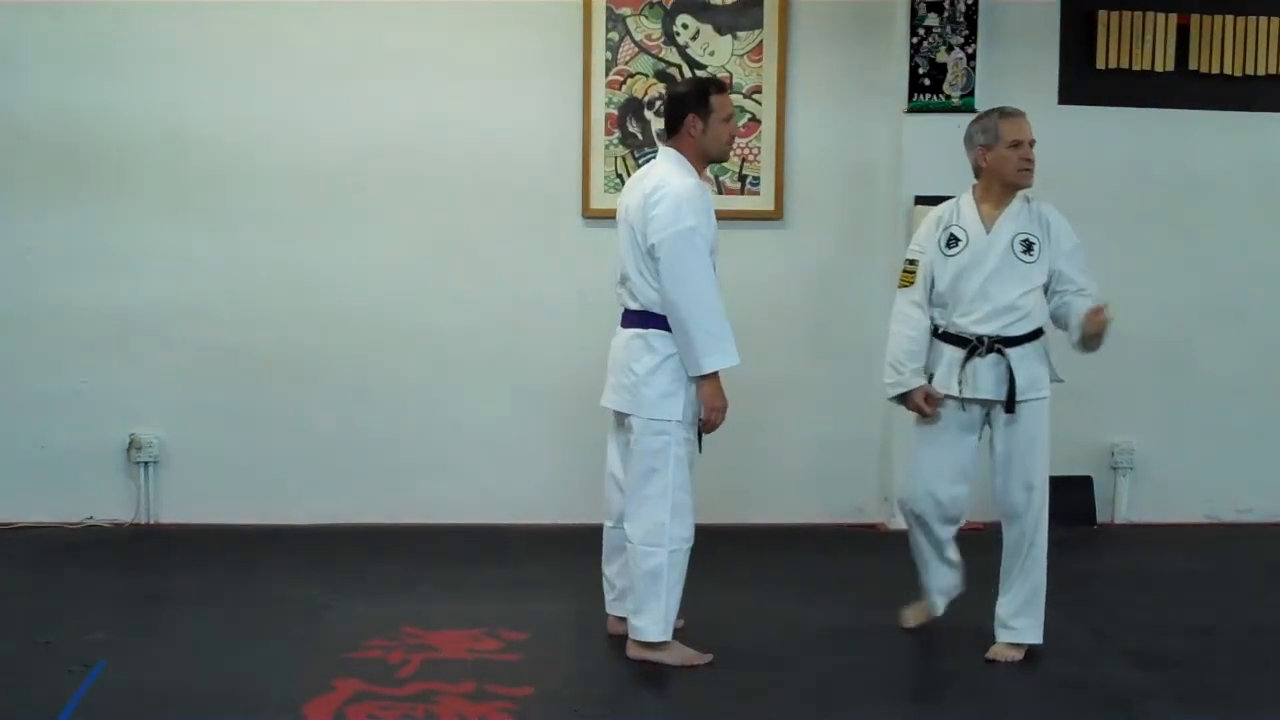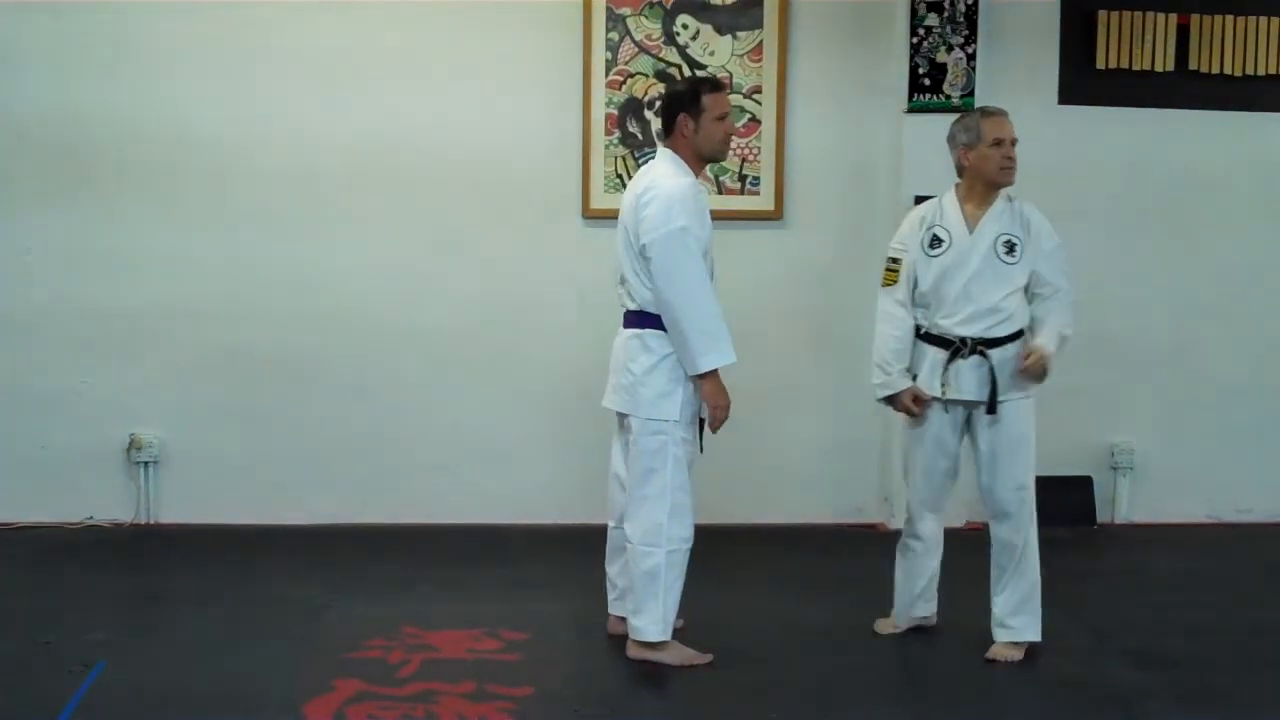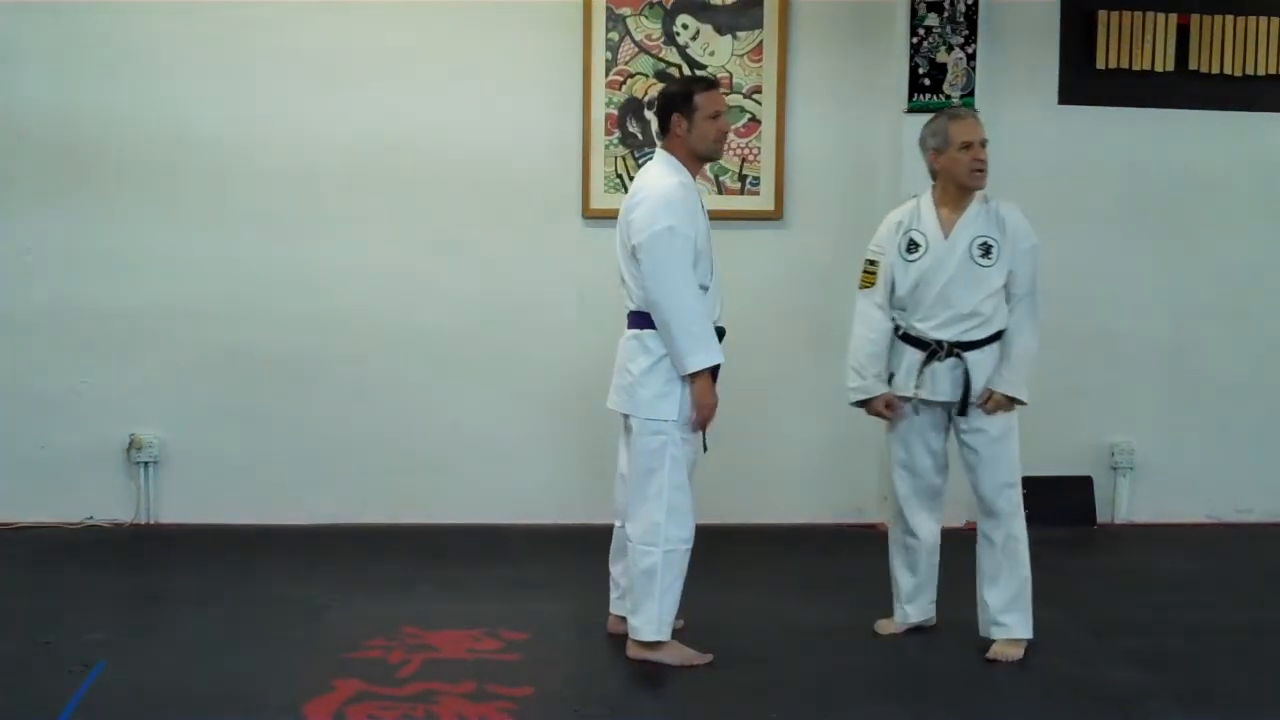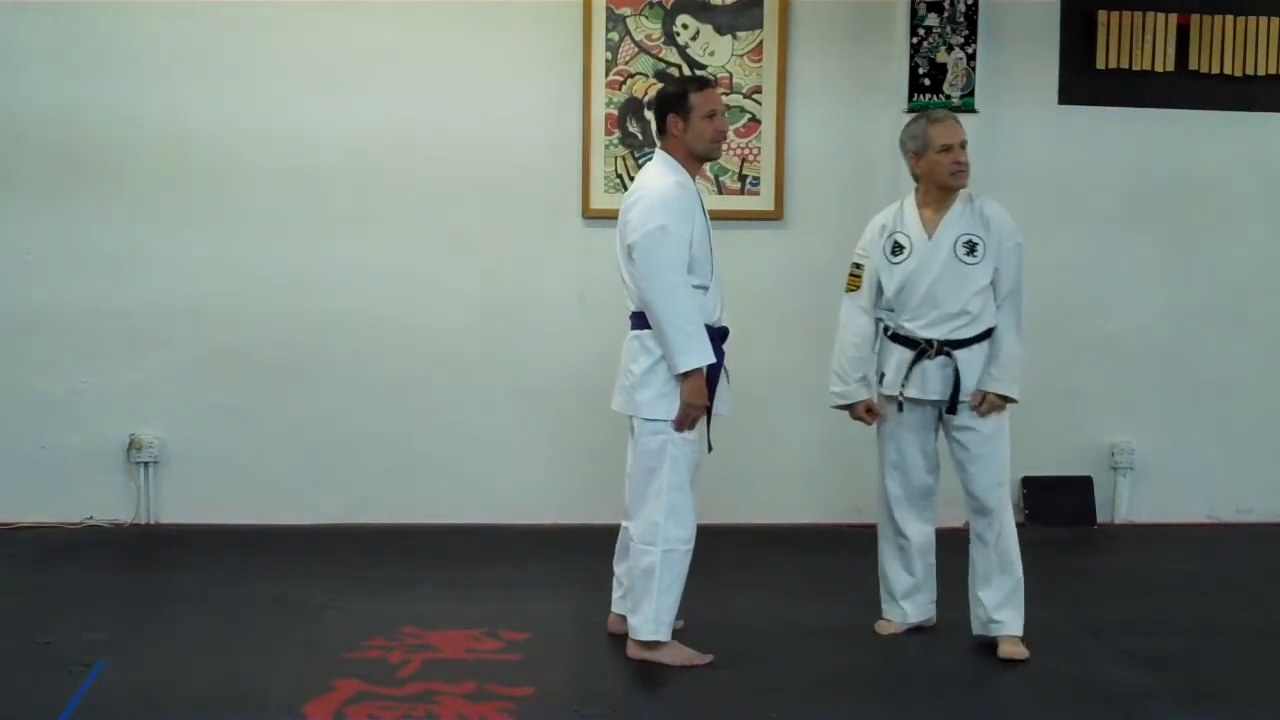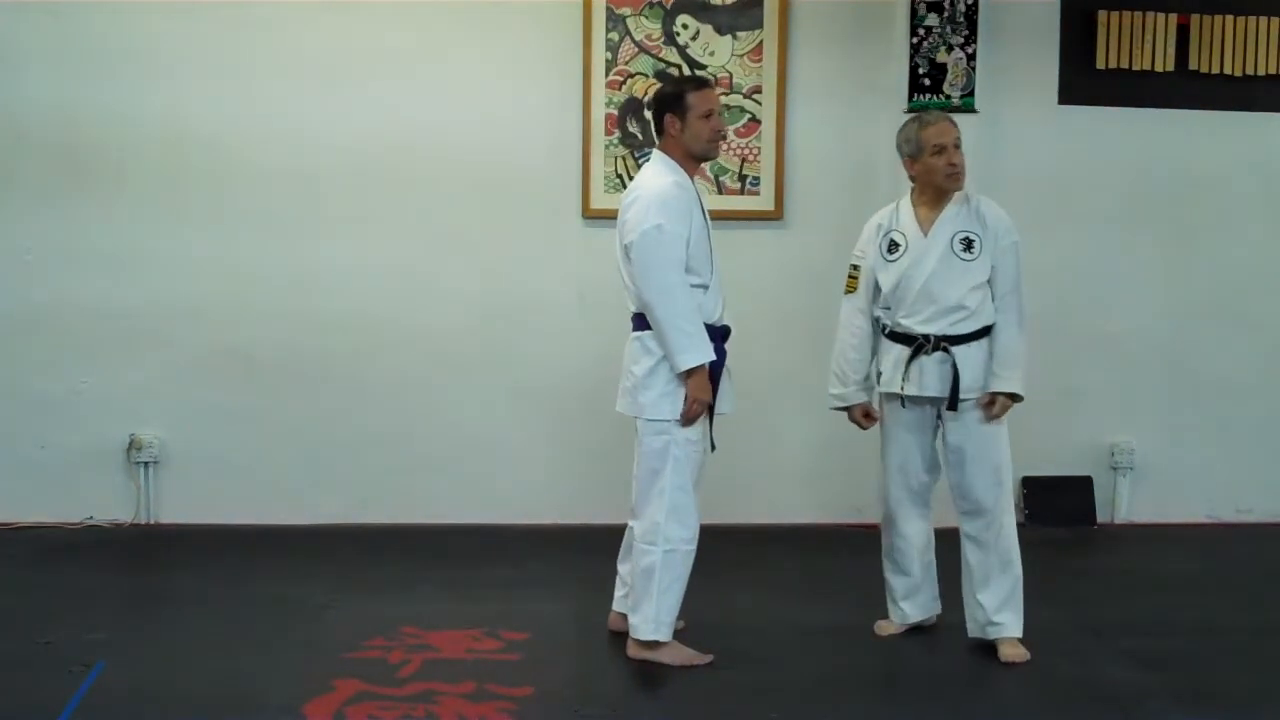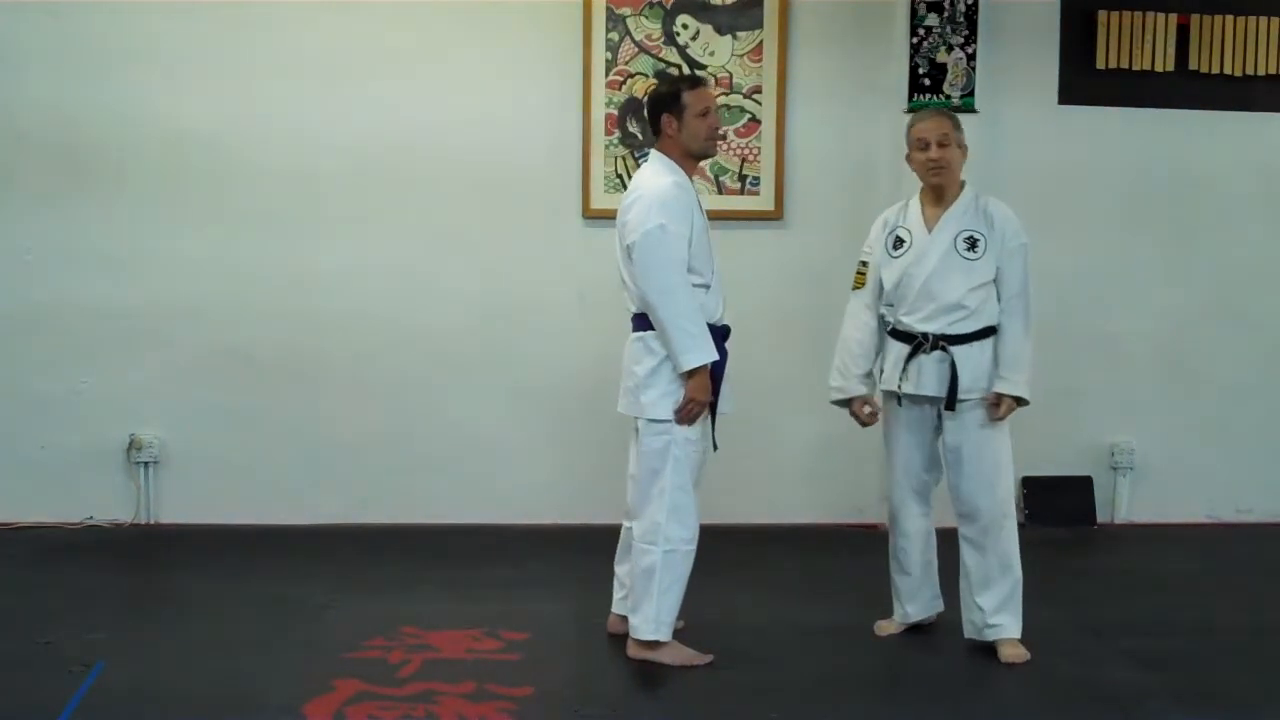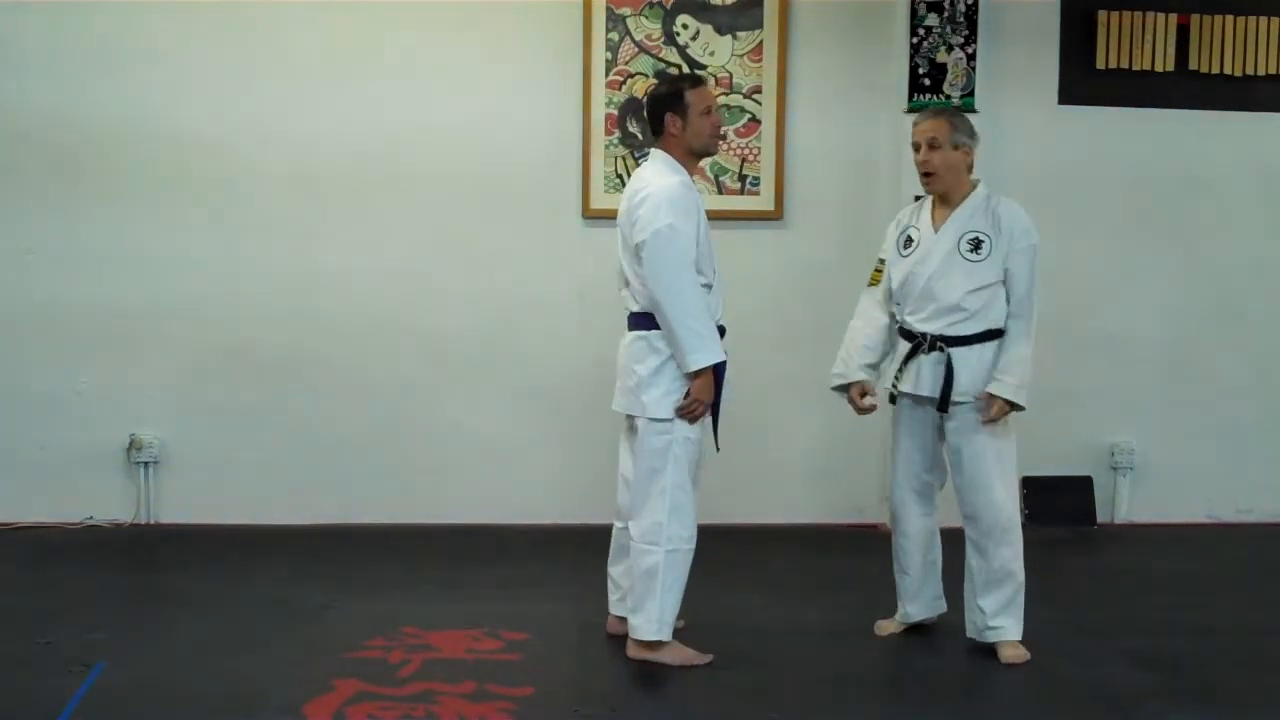
dt=0.2s
person 1, frame 1
left shoulder: (649, 179)
right shoulder: (683, 192)
right elbow: (690, 294)
right wrist: (711, 377)
left hip: (640, 350)
right hip: (663, 360)
left knee: (631, 496)
right knee: (661, 505)
left ankle: (625, 608)
right ankle: (649, 634)
person 1, frame 2
left shoulder: (656, 181)
right shoulder: (676, 192)
right elbow: (684, 294)
right wrist: (711, 375)
left hip: (648, 354)
right hip: (665, 361)
left knee: (635, 496)
right knee: (662, 506)
left ankle: (627, 609)
right ankle: (649, 634)
person 1, frame 3
left shoulder: (667, 184)
right shoulder: (667, 193)
right elbow: (672, 294)
right wrist: (700, 375)
left hip: (659, 359)
right hip: (667, 363)
left knee: (642, 496)
right knee: (664, 505)
left ankle: (628, 609)
right ankle: (649, 634)
person 1, frame 4
left shoulder: (673, 186)
right shoulder: (663, 193)
right elbow: (666, 294)
left wrist: (693, 368)
right wrist: (692, 374)
left hip: (672, 361)
right hip: (670, 365)
left knee: (650, 497)
right knee: (666, 505)
left ankle: (629, 608)
right ankle: (649, 634)
person 1, frame 5
left shoulder: (674, 187)
right shoulder: (660, 192)
right elbow: (664, 292)
right wrist: (695, 370)
left hip: (676, 360)
right hip: (671, 364)
left knee: (657, 496)
right knee: (669, 504)
left ankle: (630, 606)
right ankle: (649, 633)
person 1, frame 6
left shoulder: (667, 186)
right shoulder: (661, 193)
right elbow: (666, 291)
left wrist: (693, 364)
right wrist: (697, 370)
left hip: (666, 358)
right hip: (671, 362)
left knee: (652, 496)
right knee: (669, 505)
left ankle: (629, 608)
right ankle: (648, 634)
person 1, frame 7
left shoulder: (656, 182)
right shoulder: (669, 191)
right elbow: (675, 291)
right wrist: (703, 369)
left hip: (652, 353)
right hip: (668, 358)
left knee: (641, 494)
right knee: (666, 504)
left ankle: (627, 609)
right ankle: (649, 634)
person 2, frame 1
left shoulder: (1047, 223)
right shoulder: (939, 222)
left elbow: (1071, 294)
right elbow: (912, 305)
left wrist: (1088, 322)
right wrist: (907, 378)
left hip: (1021, 377)
right hip: (951, 372)
left knee: (1022, 504)
right knee: (927, 495)
left ankle: (1017, 627)
right ankle: (939, 585)
person 2, frame 2
left shoulder: (1030, 223)
right shoulder: (921, 221)
left elbow: (1053, 297)
right elbow: (895, 307)
left wrist: (1044, 345)
right wrist: (895, 379)
left hip: (1004, 375)
right hip: (935, 373)
left knee: (1010, 503)
right knee: (924, 497)
left ankle: (1014, 626)
right ankle: (911, 605)
person 2, frame 3
left shoulder: (1009, 223)
right shoulder: (900, 225)
left elbow: (1024, 310)
right elbow: (874, 309)
left wrist: (1011, 381)
right wrist: (869, 383)
left hip: (983, 376)
right hip: (916, 374)
left knee: (999, 499)
right knee: (914, 495)
left ankle: (1007, 624)
right ankle: (912, 607)
person 2, frame 4
left shoulder: (993, 221)
right shoulder: (884, 227)
left elbow: (1008, 310)
right elbow: (859, 314)
left wrist: (1001, 382)
right wrist: (852, 387)
left hip: (972, 374)
right hip: (904, 375)
left knee: (989, 498)
right knee: (904, 496)
left ankle: (1003, 622)
right ankle: (909, 606)
person 2, frame 5
left shoulder: (989, 220)
right shoulder: (881, 227)
left elbow: (1008, 308)
right elbow: (857, 315)
left wrist: (1006, 381)
right wrist: (851, 390)
left hip: (970, 374)
right hip: (903, 375)
left knee: (985, 500)
right knee: (904, 497)
left ankle: (1000, 623)
right ankle: (912, 606)
person 2, frame 6
left shoulder: (996, 219)
right shoulder: (889, 224)
left elbow: (1016, 310)
right elbow: (864, 309)
left wrist: (1012, 383)
right wrist: (852, 383)
left hip: (973, 375)
right hip: (906, 374)
left knee: (986, 502)
right knee: (907, 497)
left ankle: (998, 624)
right ankle: (914, 605)
person 2, frame 7
left shoulder: (1006, 218)
right shoulder: (906, 222)
left elbow: (1025, 311)
right elbow: (877, 304)
left wrist: (1010, 386)
right wrist: (856, 370)
left hip: (976, 377)
right hip: (914, 374)
left knee: (988, 505)
right knee: (910, 496)
left ankle: (1000, 625)
right ankle: (917, 604)
